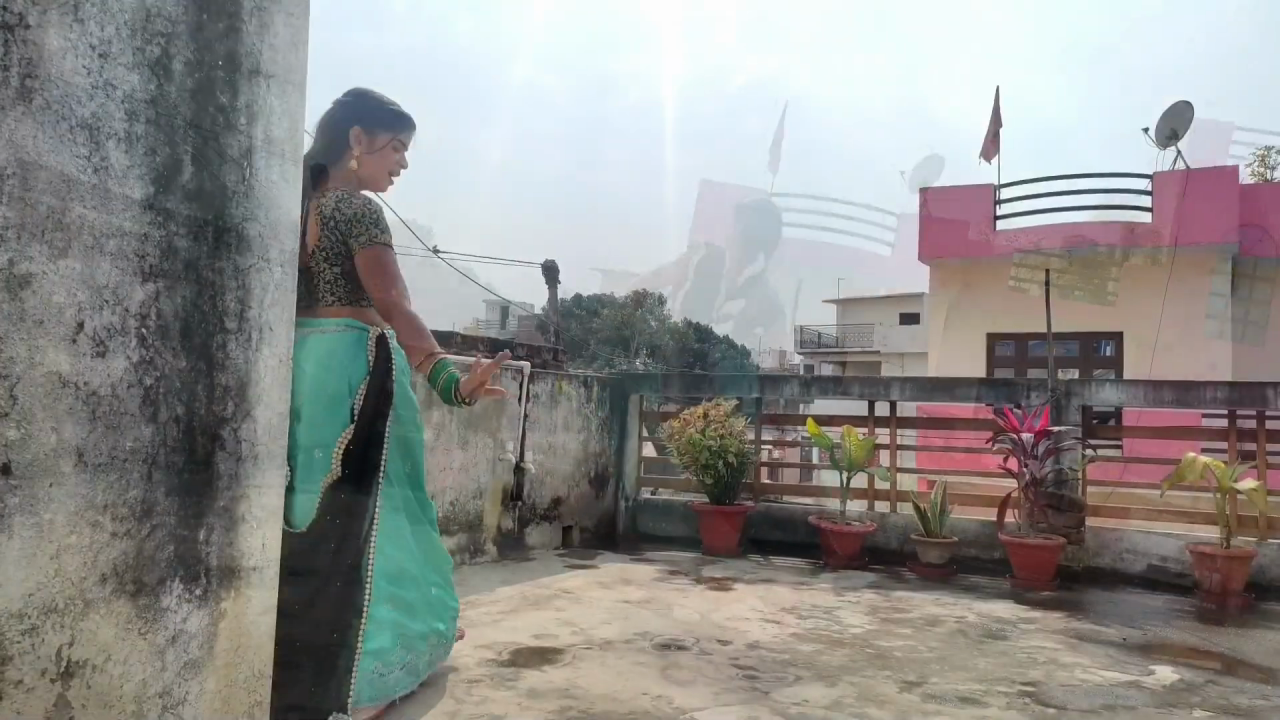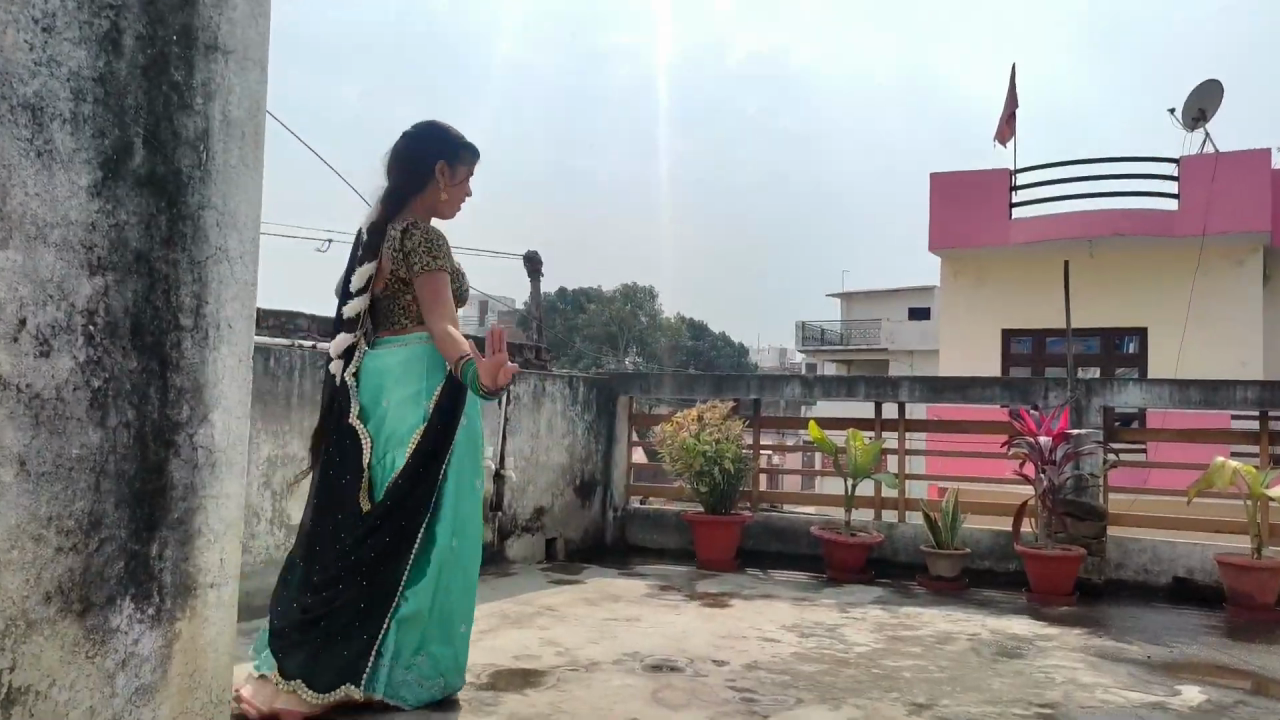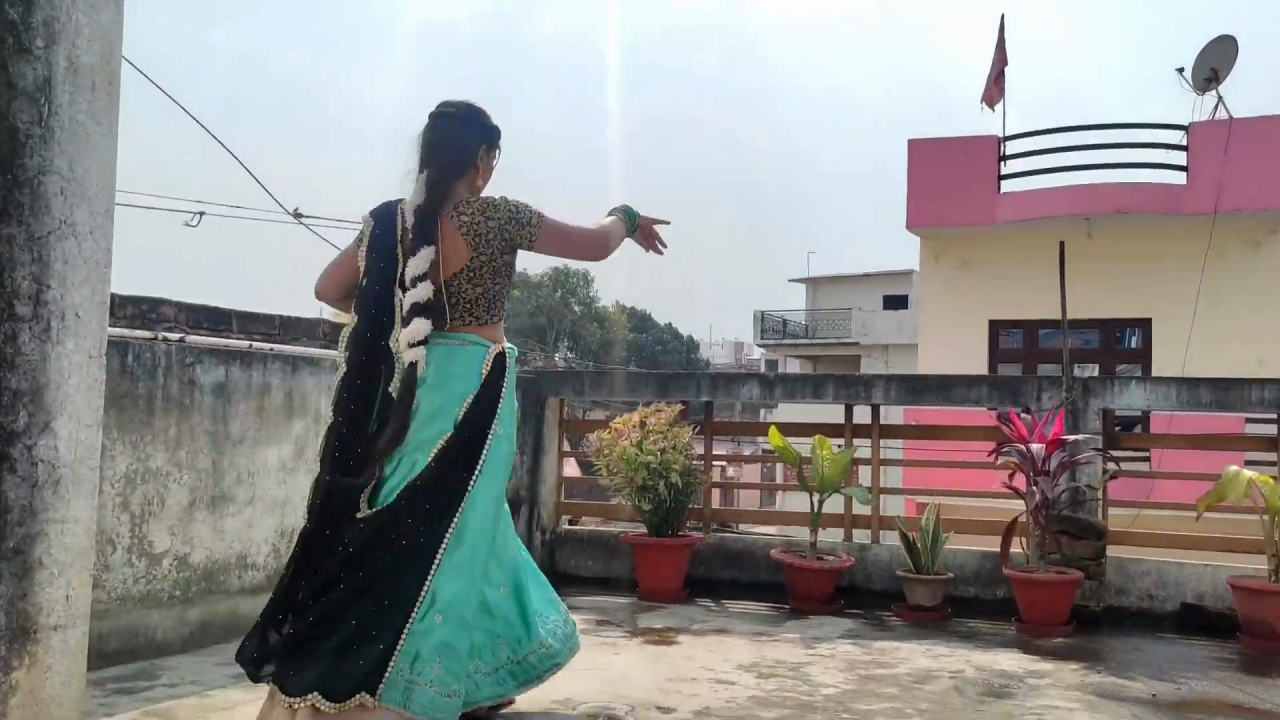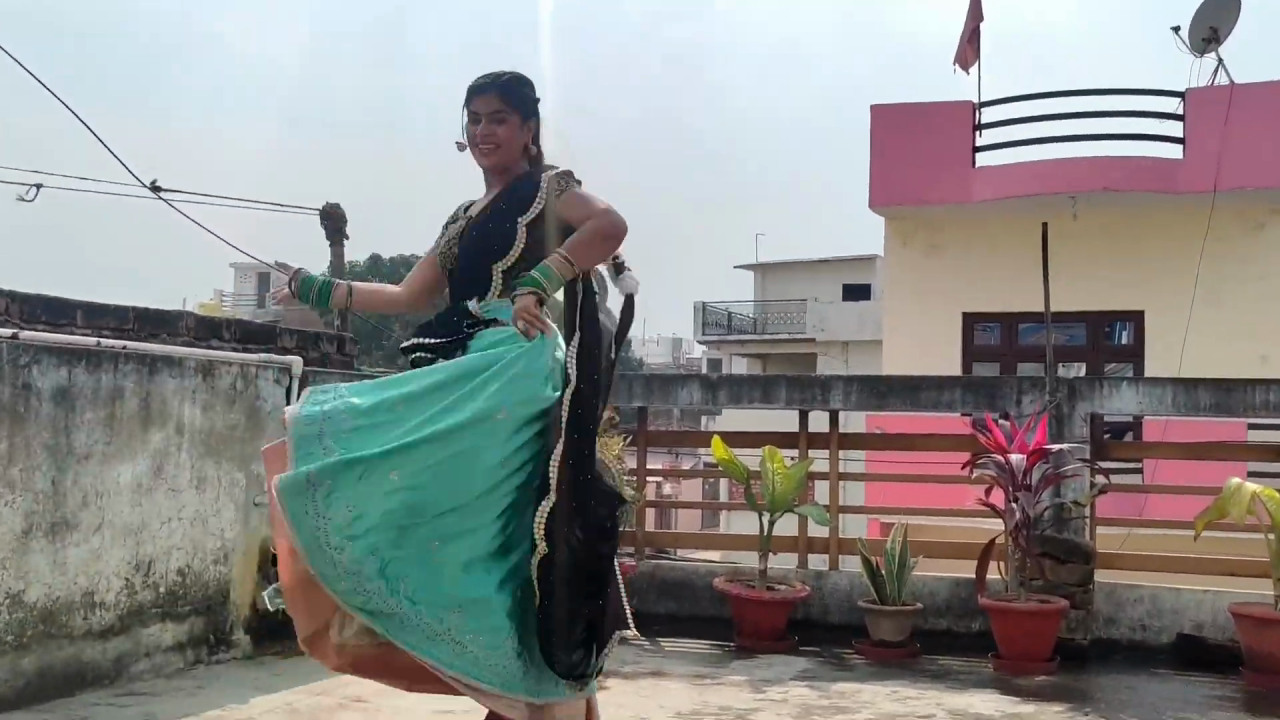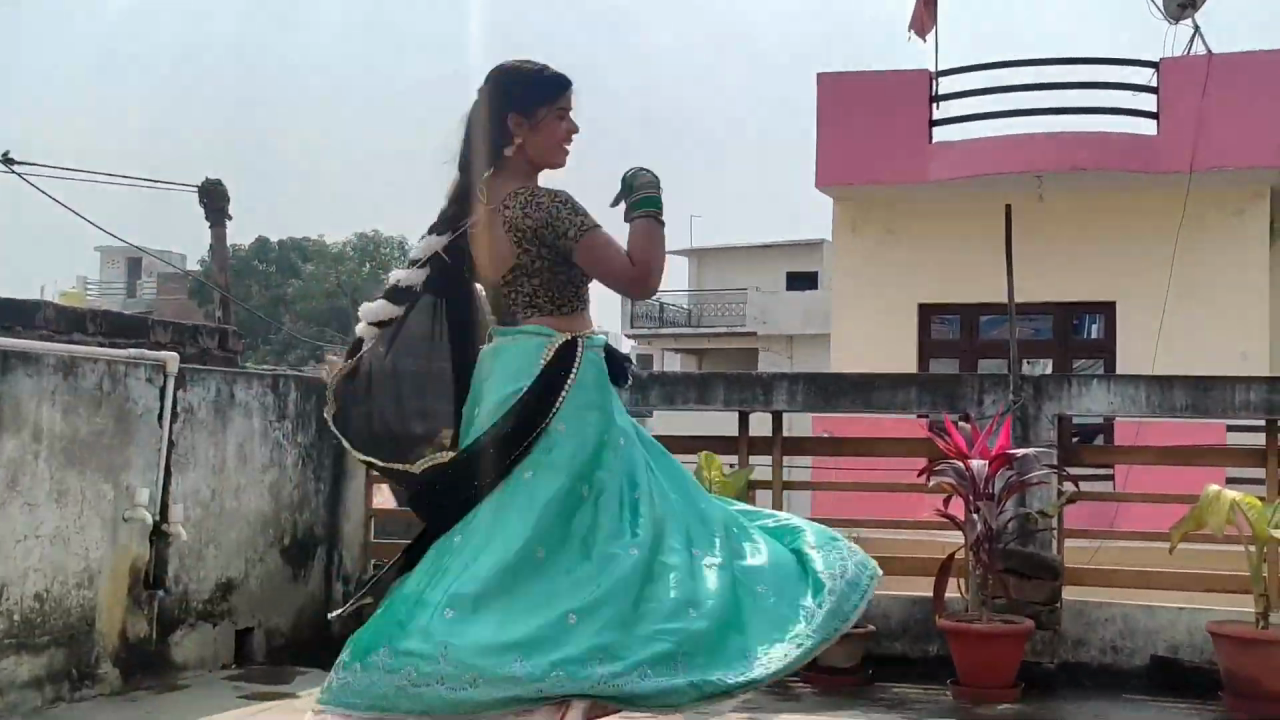
dt=0.5s
person 1, frame 1
left shoulder: (308, 204)
right shoulder: (354, 210)
right elbow: (392, 309)
right wrist: (449, 381)
left hip: (306, 365)
right hip: (347, 366)
left knee: (309, 523)
right knee: (349, 523)
person 1, frame 2
left shoulder: (379, 230)
right shoulder: (420, 237)
left elbow: (367, 308)
right elbow: (441, 327)
right wrist: (482, 374)
left hip: (377, 379)
right hip: (425, 384)
left knee: (370, 527)
right knee: (416, 530)
person 1, frame 3
left shoulder: (391, 220)
right shoulder: (503, 216)
left elbow: (332, 287)
right elbow: (592, 243)
right wrist: (628, 220)
left hip: (406, 387)
right hip: (472, 386)
left knee: (383, 536)
right knee: (429, 540)
person 1, frame 4
left shoulder: (549, 187)
right shoulder: (464, 216)
left elbow: (610, 227)
right elbow: (409, 296)
left wrist: (543, 282)
right wrist: (321, 289)
left hip: (512, 364)
right hip: (459, 369)
right knee: (487, 544)
person 1, frame 5
left shoulder: (476, 203)
right shoulder: (545, 207)
left elbow: (436, 271)
right elbow: (638, 281)
right wrist: (643, 199)
left hip: (513, 385)
right hip: (558, 390)
right knee: (527, 570)
